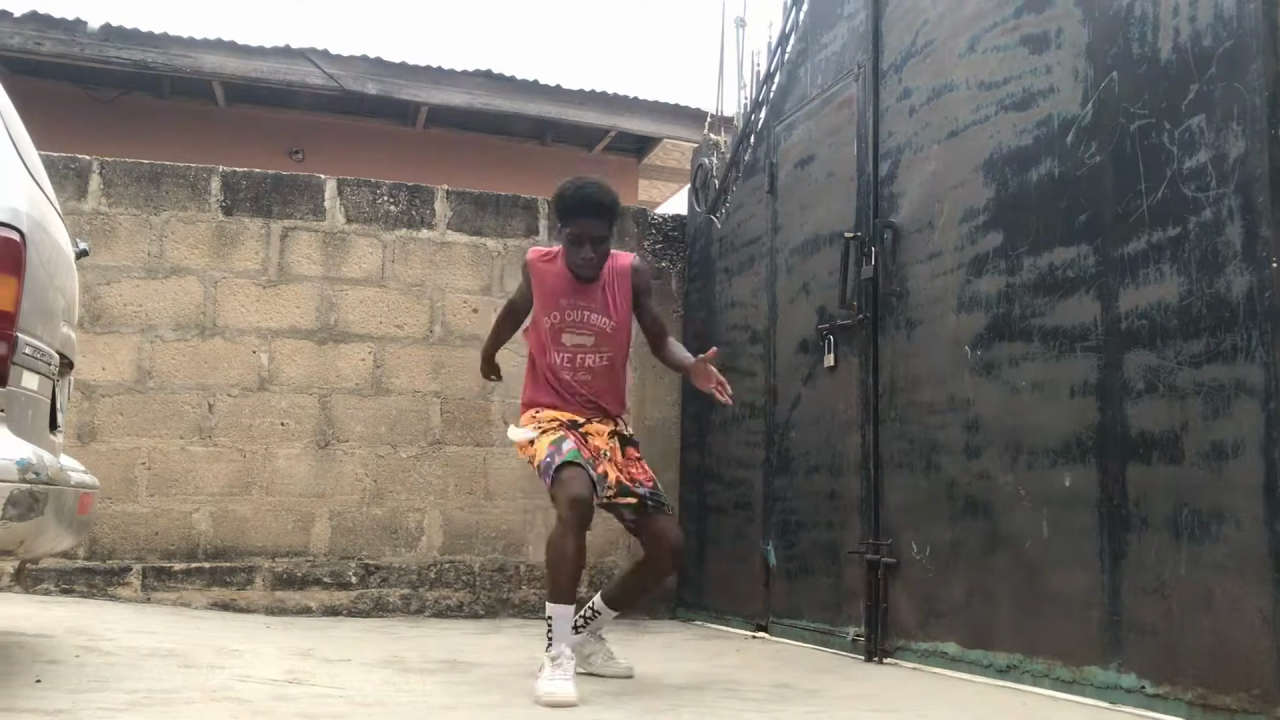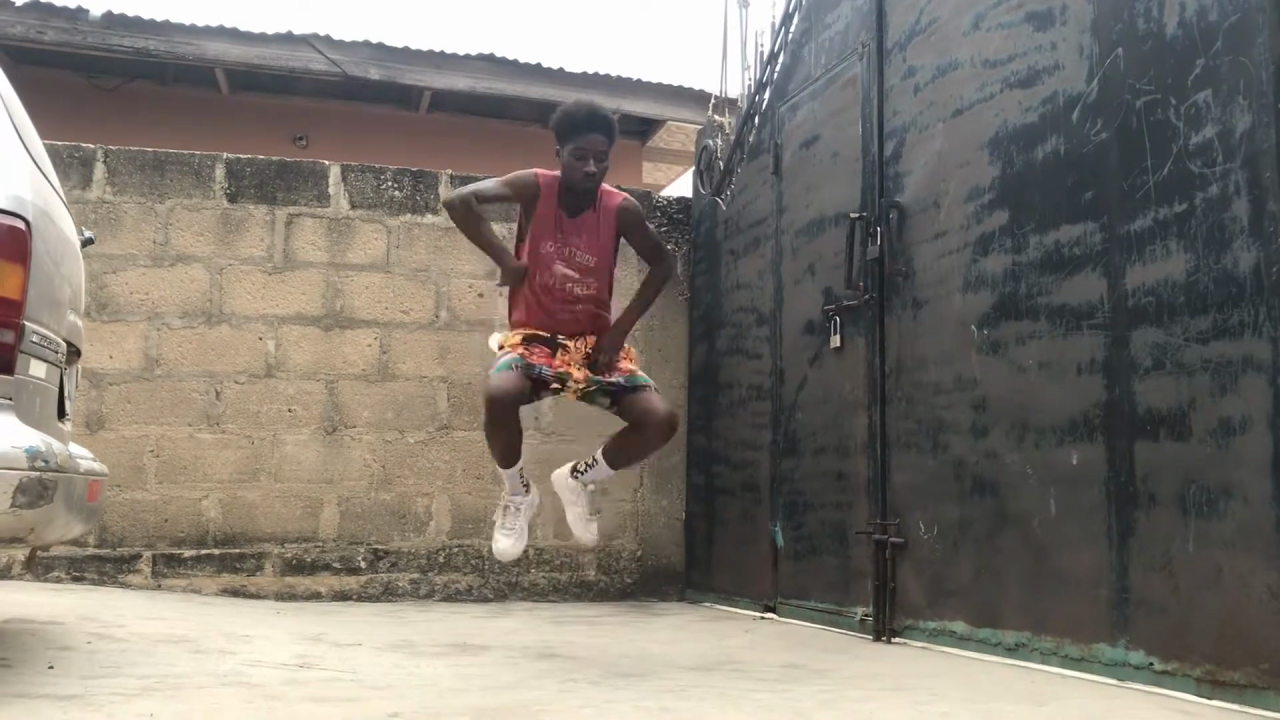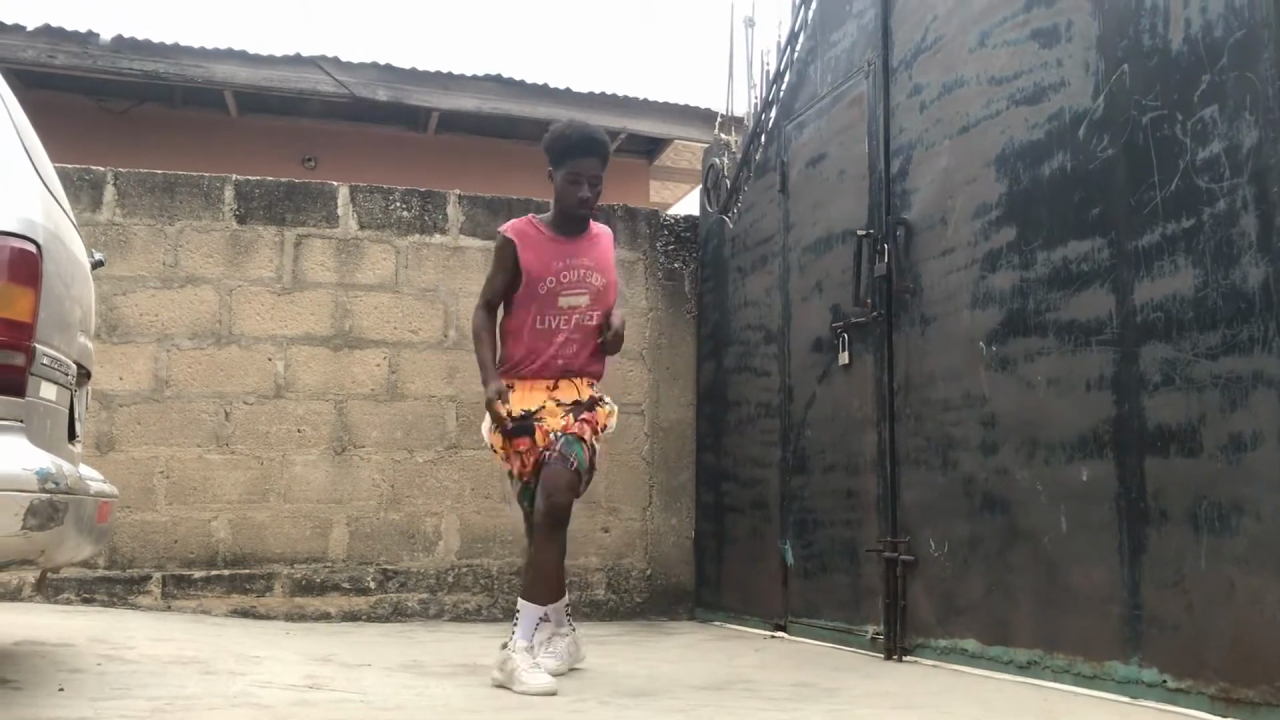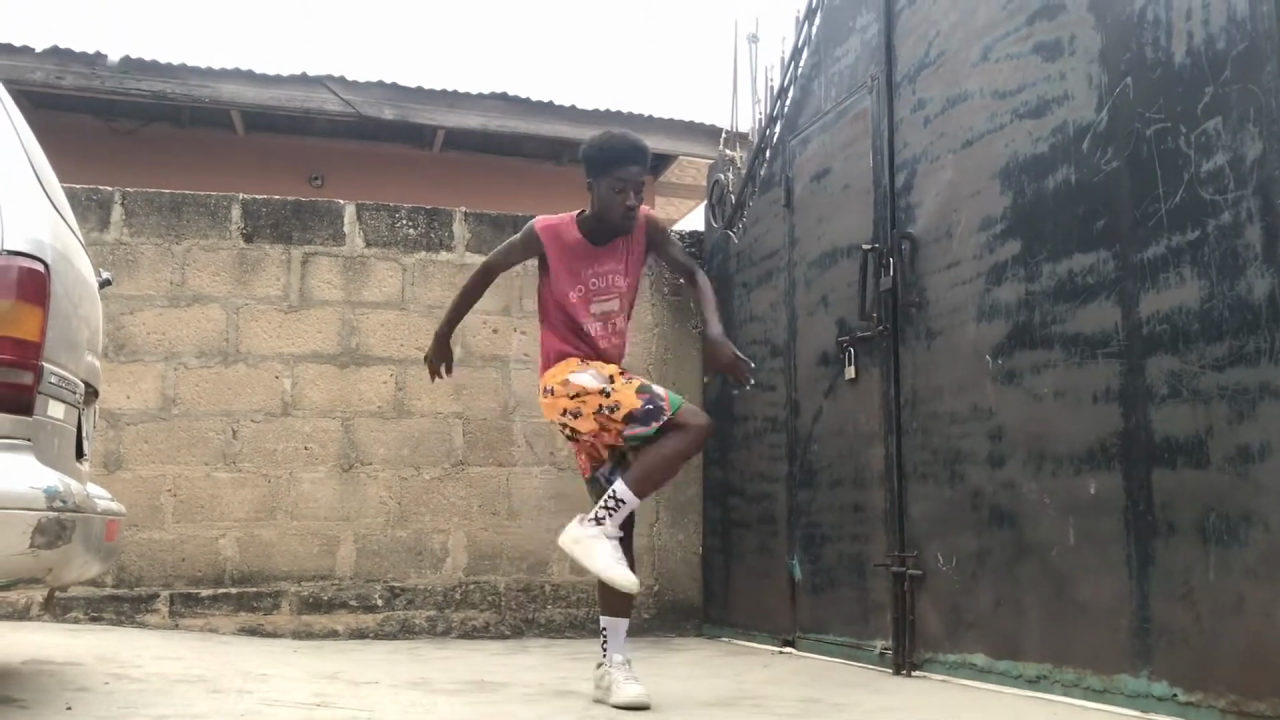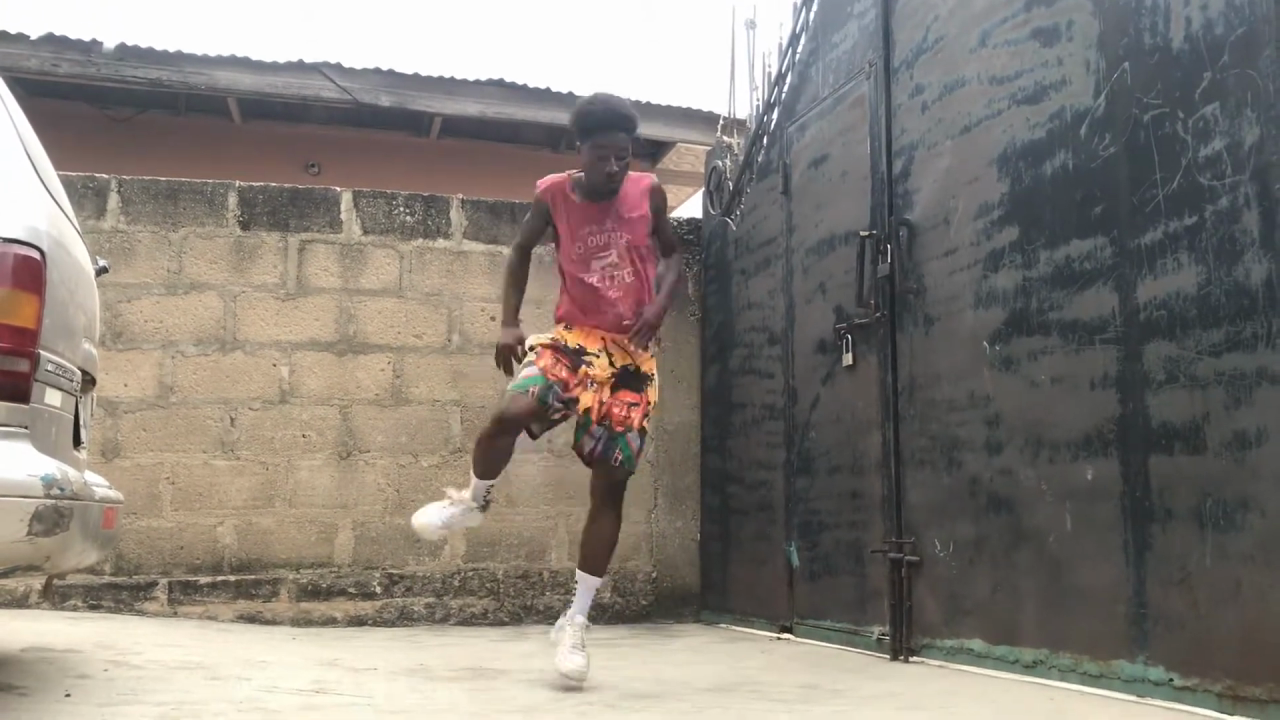
dt=1s
person 1, frame 1
left shoulder: (632, 272)
right shoulder: (536, 264)
left elbow: (661, 340)
right elbow: (514, 311)
left wrist: (694, 367)
right wrist: (487, 353)
left hip: (607, 426)
right hip: (549, 420)
left knee: (669, 544)
right knee: (575, 501)
left ankle: (589, 628)
right ankle: (558, 650)
person 1, frame 2
left shoulder: (622, 208)
right shoulder: (533, 186)
left elbow: (664, 265)
right elbow: (456, 201)
left wrist: (621, 328)
right wrist: (505, 259)
left hip: (596, 340)
right hip: (533, 335)
left knee: (662, 418)
right knee: (498, 394)
left ankle: (582, 477)
right ankle: (516, 491)
person 1, frame 3
left shoulder: (604, 238)
right shoulder: (515, 238)
right elbow: (485, 312)
left wrist: (618, 316)
right wrist: (491, 381)
left hip: (581, 395)
right hip: (523, 396)
left knee: (554, 508)
right knee: (540, 515)
left ankle: (521, 646)
right ankle: (559, 630)
person 1, frame 4
left shoulder: (645, 228)
right shoulder: (549, 233)
left elbow: (695, 275)
right elbow: (486, 269)
left wrist: (714, 333)
right wrist: (443, 334)
left hip: (611, 383)
right hip: (570, 377)
left knee: (622, 525)
right knee: (694, 425)
left ankle: (612, 664)
right ankle: (596, 523)
person 1, frame 5
left shoulder: (649, 191)
right shoulder: (553, 194)
left elbow: (670, 254)
right elbow: (520, 253)
left wrist: (658, 307)
right wrist: (509, 323)
left hip: (630, 356)
right hip: (572, 341)
left knee: (611, 487)
right knee: (510, 410)
left ankle: (575, 622)
right ankle: (474, 500)
